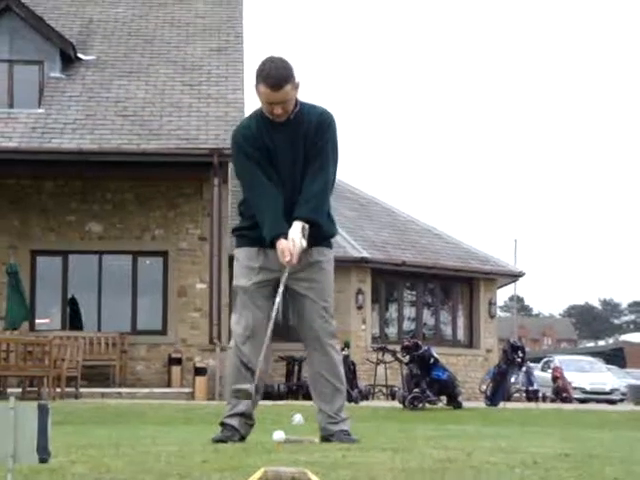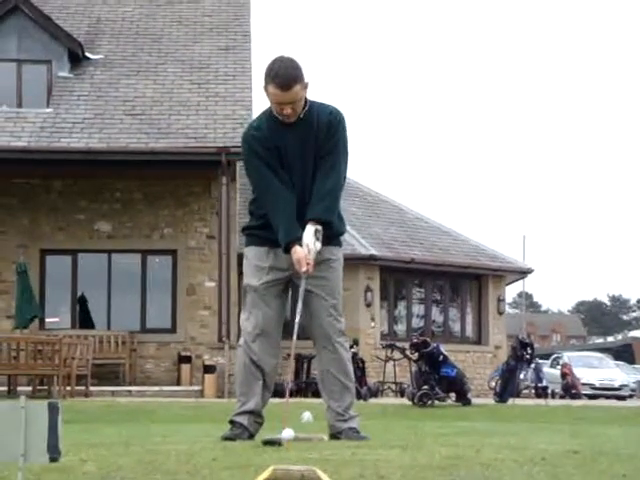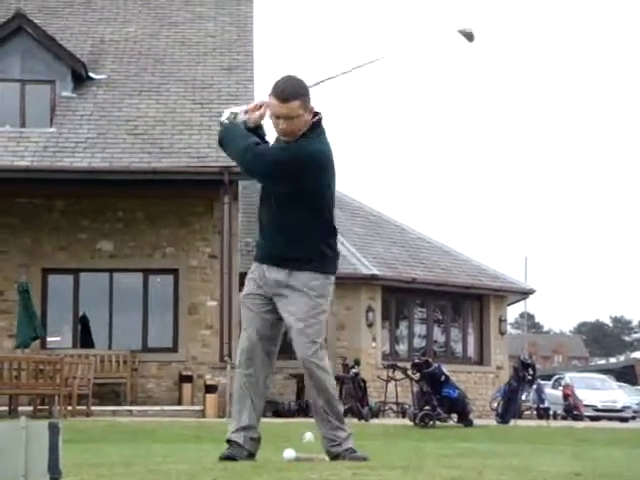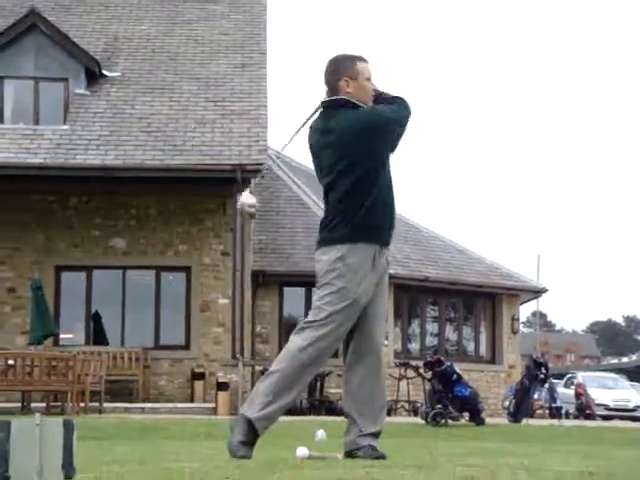
dt=1s
person 1, frame 1
left shoulder: (320, 122)
right shoulder: (245, 134)
left elbow: (320, 181)
right elbow: (260, 191)
left wrist: (300, 227)
right wrist: (279, 238)
left hip: (312, 243)
right hip: (257, 244)
left knee: (321, 335)
right knee: (246, 335)
left ankle: (334, 423)
right ankle: (237, 420)
person 1, frame 2
left shoulder: (330, 121)
right shoulder: (256, 135)
left elbow: (330, 182)
right elbow: (272, 193)
left wrist: (312, 230)
right wrist: (291, 242)
left hip: (321, 243)
right hip: (269, 244)
left knee: (330, 334)
right knee: (257, 333)
left ankle: (343, 421)
right ankle: (246, 418)
person 1, frame 3
left shoulder: (307, 150)
right shoulder: (280, 146)
left elbow: (248, 155)
left wrist: (234, 125)
right wrist: (252, 125)
left hip: (310, 271)
right hip: (267, 267)
left knee: (310, 355)
right knee: (250, 354)
left ankle: (340, 441)
right ankle: (244, 439)
person 1, frame 4
left shoulder: (324, 126)
right shoulder: (365, 122)
right elbow: (401, 108)
left wrist: (364, 97)
right wrist: (371, 96)
left hip: (369, 250)
right hip: (350, 250)
left knee: (368, 348)
right knee: (316, 337)
left ankle: (362, 436)
right ankle: (252, 419)
